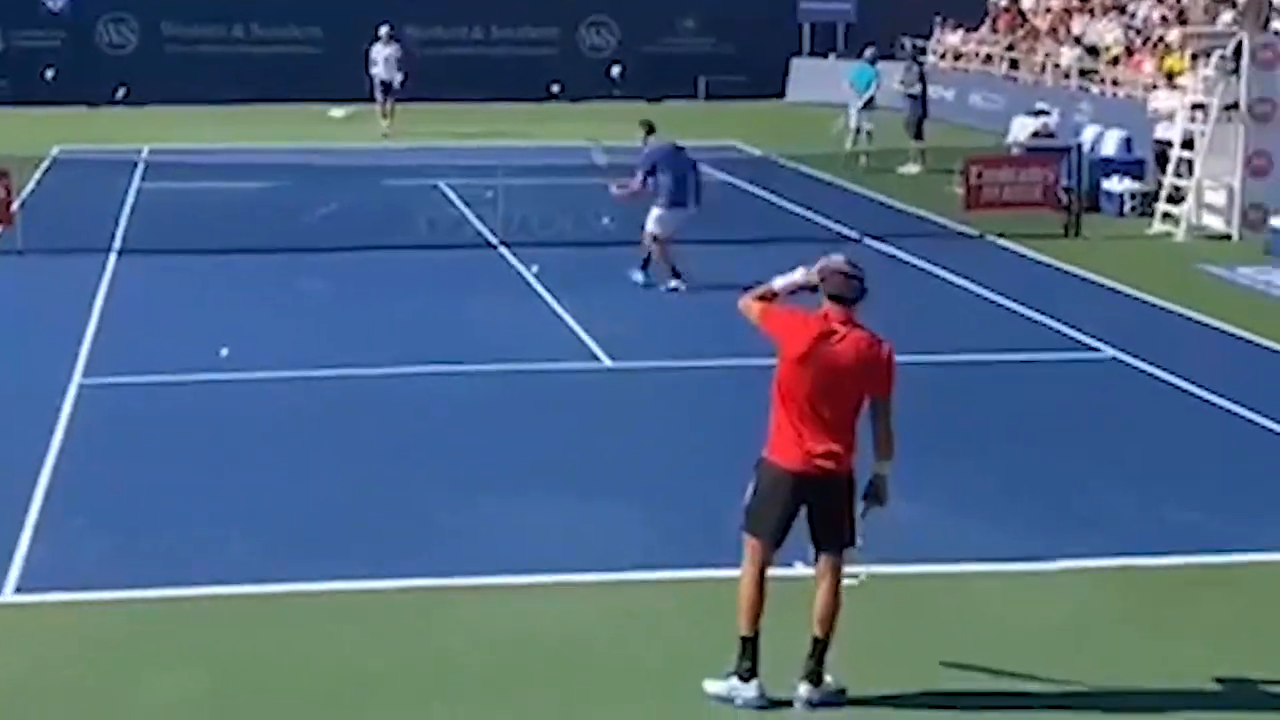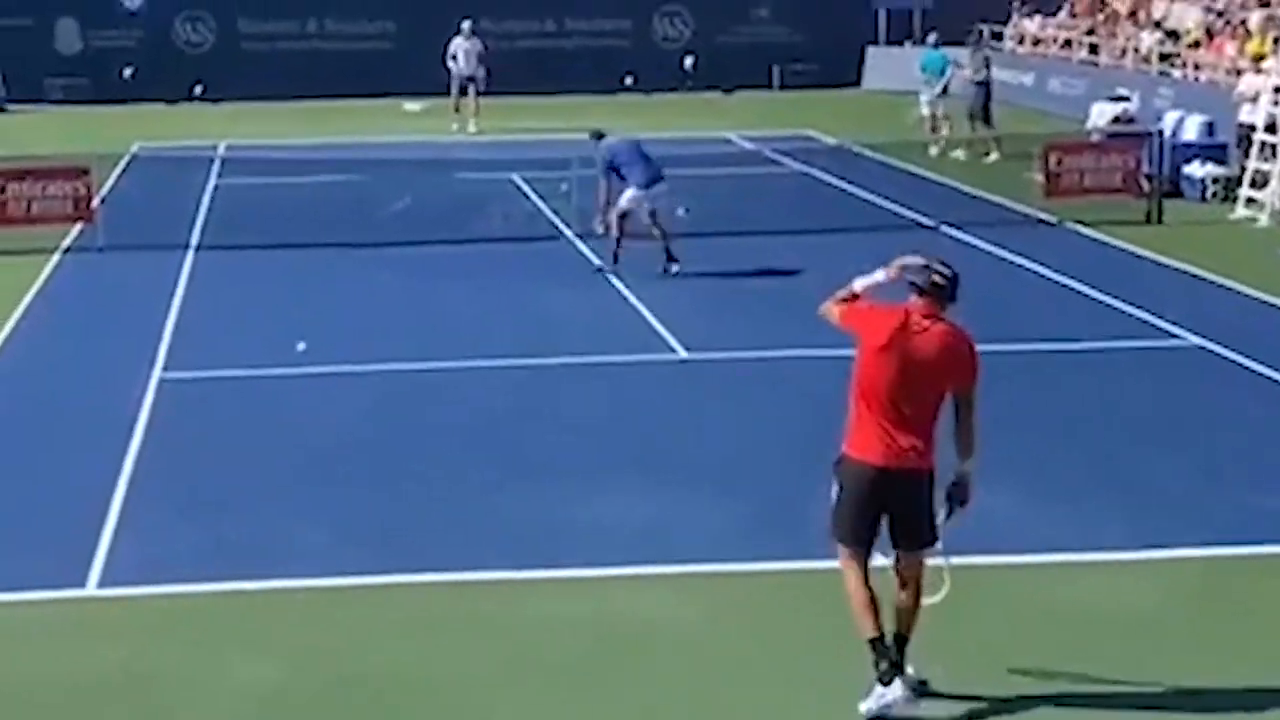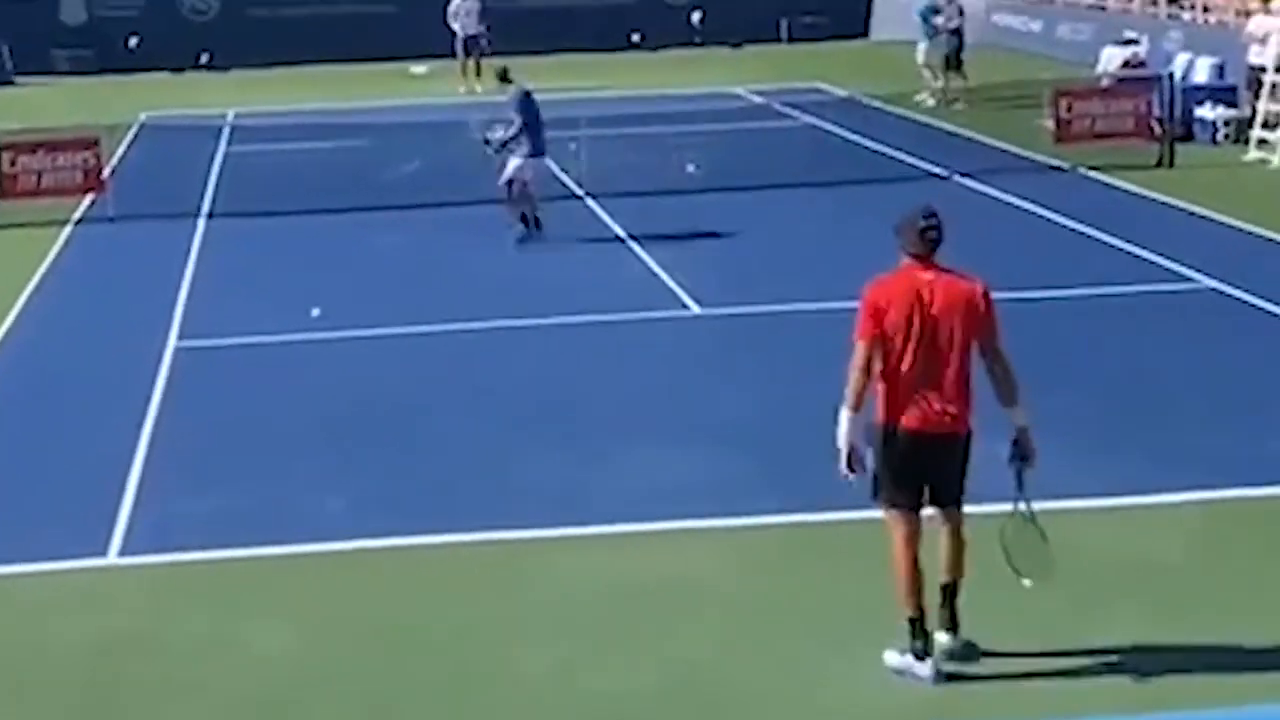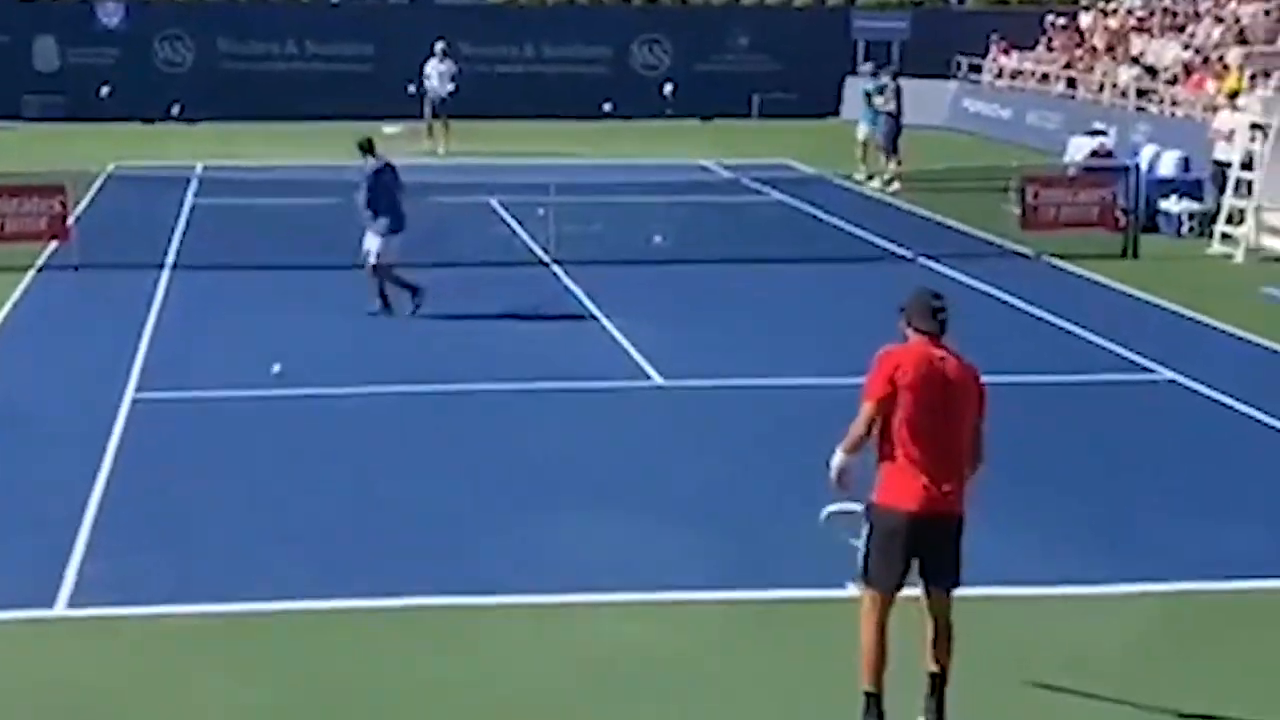
dt=0.7s
person 1, frame 1
left shoulder: (797, 328)
right shoulder: (875, 351)
left elbow: (747, 302)
right elbow: (882, 423)
left wrist: (802, 276)
right wrist: (881, 476)
left hip: (782, 466)
right hip: (834, 473)
left knee: (754, 563)
right knee: (829, 572)
left ankle: (746, 676)
right ankle: (812, 679)
person 1, frame 2
left shoulder: (879, 321)
right shoulder: (958, 344)
left elbow: (829, 307)
right elbow: (965, 417)
left wrist: (879, 275)
right wrist: (964, 474)
left hip: (862, 462)
right hip: (915, 469)
left knee: (853, 565)
right knee: (910, 570)
left ankle: (885, 672)
right ankle: (895, 669)
person 1, frame 3
left shoulder: (881, 292)
right shoulder: (971, 292)
left elbow: (861, 367)
right elbow: (997, 365)
left wrist: (845, 429)
right wrist: (1020, 425)
left hip: (900, 429)
right hip: (952, 429)
left knee: (904, 534)
right knee: (951, 523)
left ankle: (919, 648)
right ankle: (950, 627)
person 1, frame 4
left shoulder: (893, 359)
right shoulder: (968, 374)
left elbow: (863, 428)
right elbow: (974, 456)
left wrist: (839, 459)
left hip: (897, 504)
right hip: (949, 507)
left knee: (874, 610)
right knee: (939, 610)
